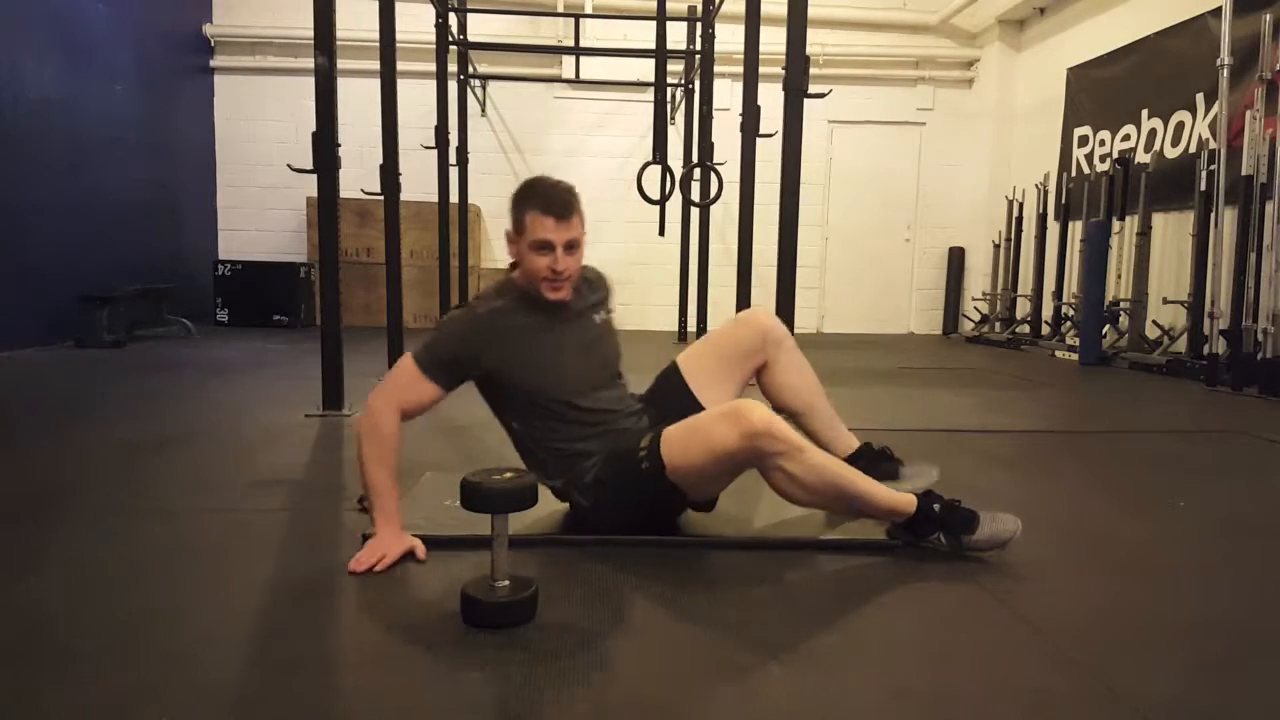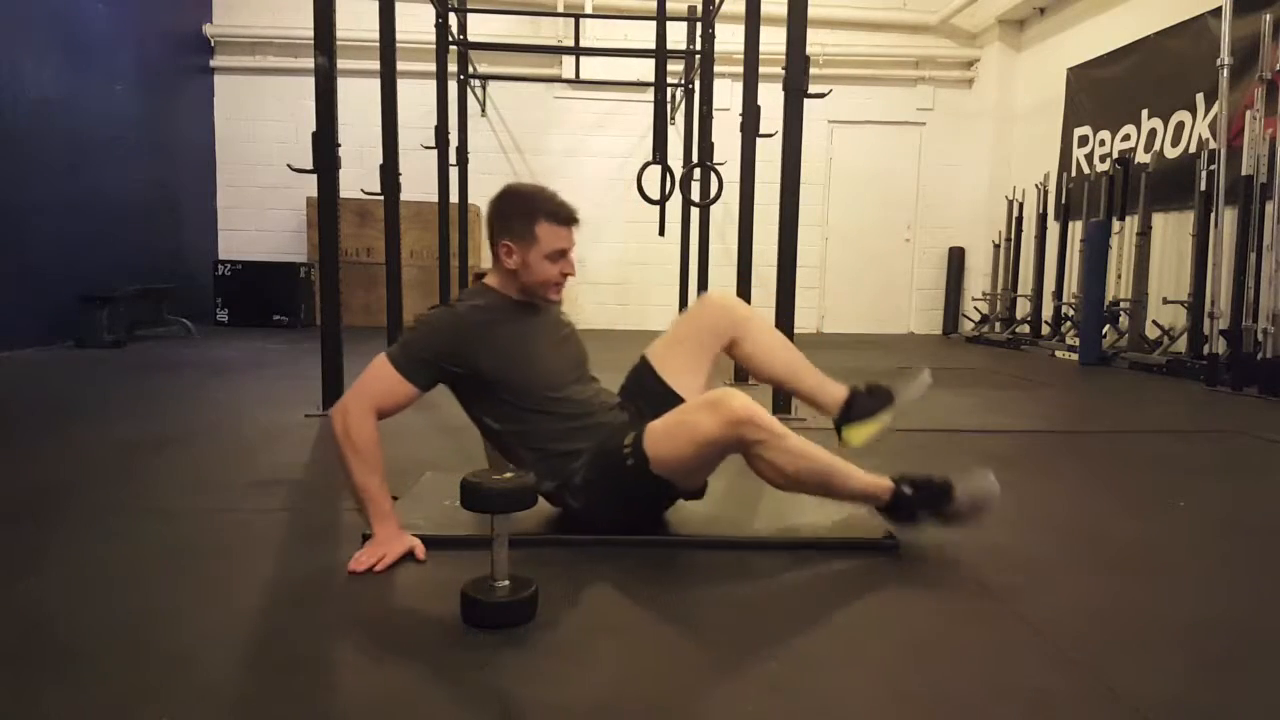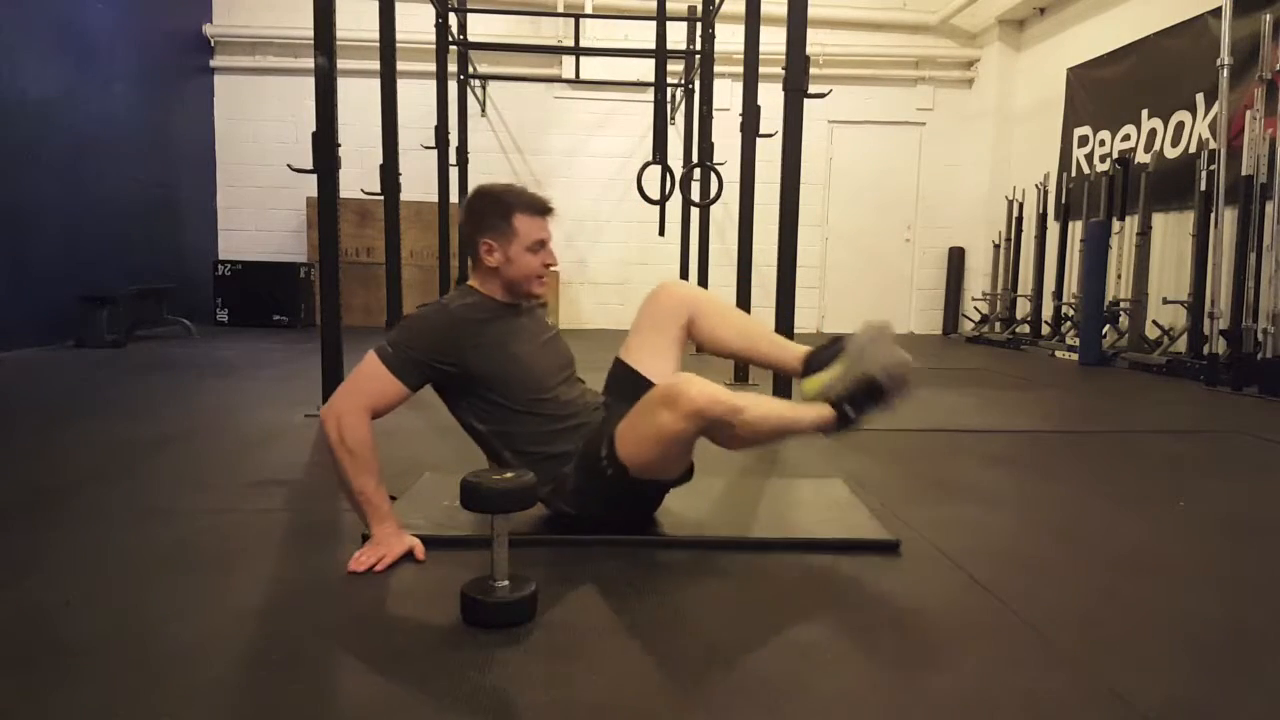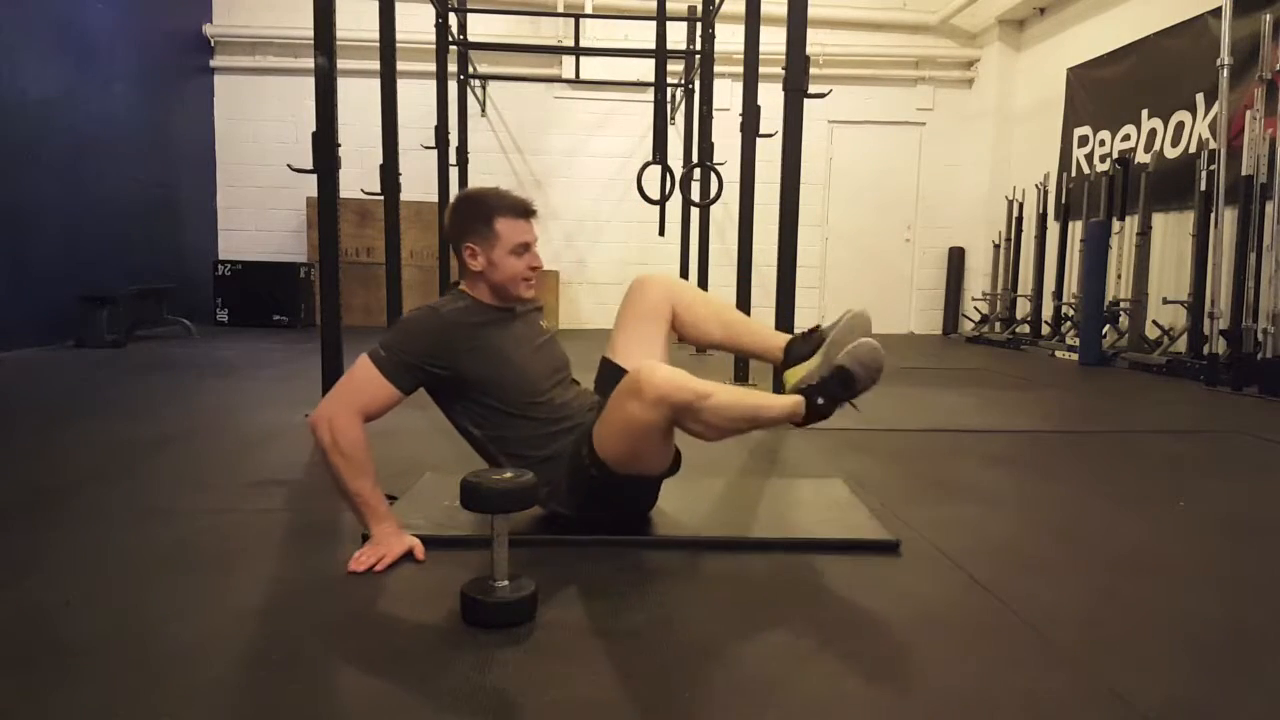
dt=0.2s
person 1, frame 1
left shoulder: (586, 284)
right shoulder: (483, 326)
right elbow: (382, 409)
right wrist: (389, 525)
left hip: (646, 427)
right hip: (611, 486)
left knee: (759, 327)
right knee: (754, 425)
left ankle: (859, 462)
right ankle: (918, 516)
person 1, frame 2
left shoulder: (540, 293)
right shoulder: (458, 327)
right elbow: (352, 411)
right wrist: (385, 527)
left hip: (624, 424)
right hip: (600, 484)
left knee: (720, 310)
right knee: (734, 414)
left ankle: (851, 409)
right ankle: (897, 497)
person 1, frame 3
left shoulder: (521, 299)
right shoulder: (444, 327)
right elbow: (341, 415)
right wrist: (385, 527)
left hip: (606, 426)
right hip: (590, 485)
left knee: (674, 299)
right knee: (688, 397)
left ankle: (815, 368)
right ankle: (837, 412)
person 1, frame 4
left shoulder: (518, 305)
right shoulder: (438, 330)
right elbow: (333, 417)
right wrist: (384, 527)
left hip: (604, 430)
right hip: (587, 483)
left knee: (655, 290)
right knee: (653, 382)
left ankle: (796, 357)
right ankle: (806, 403)
